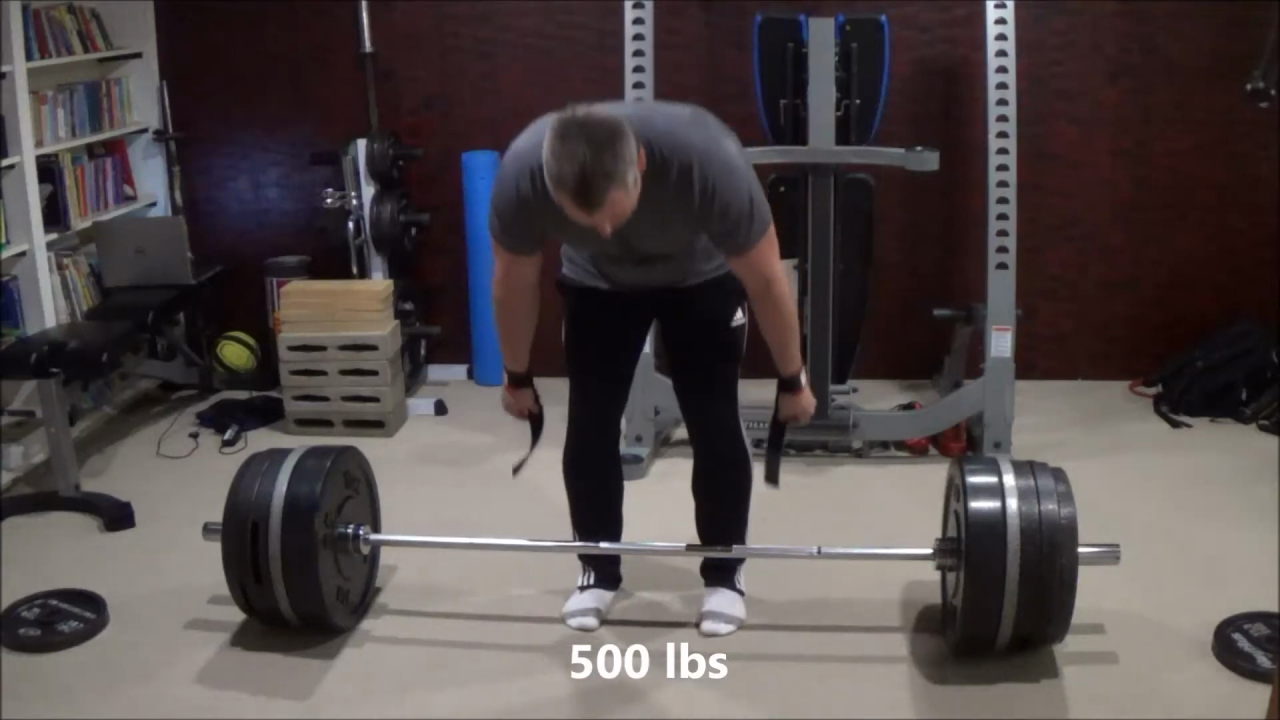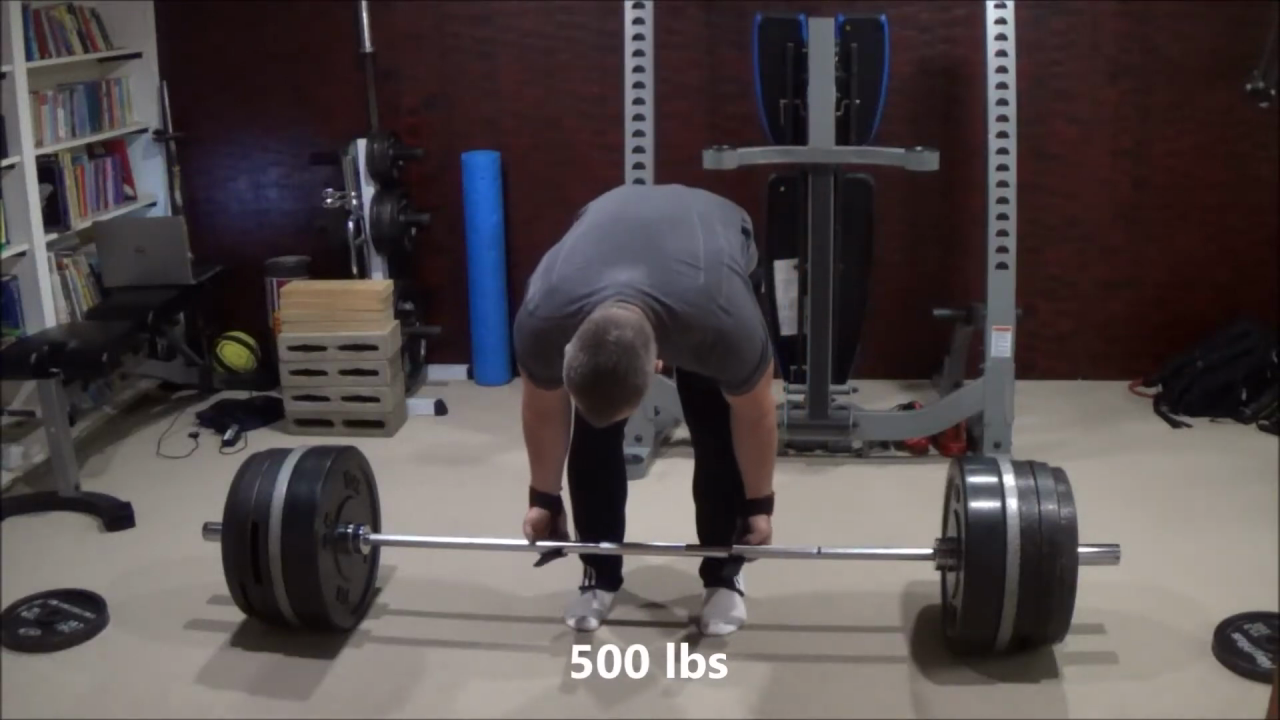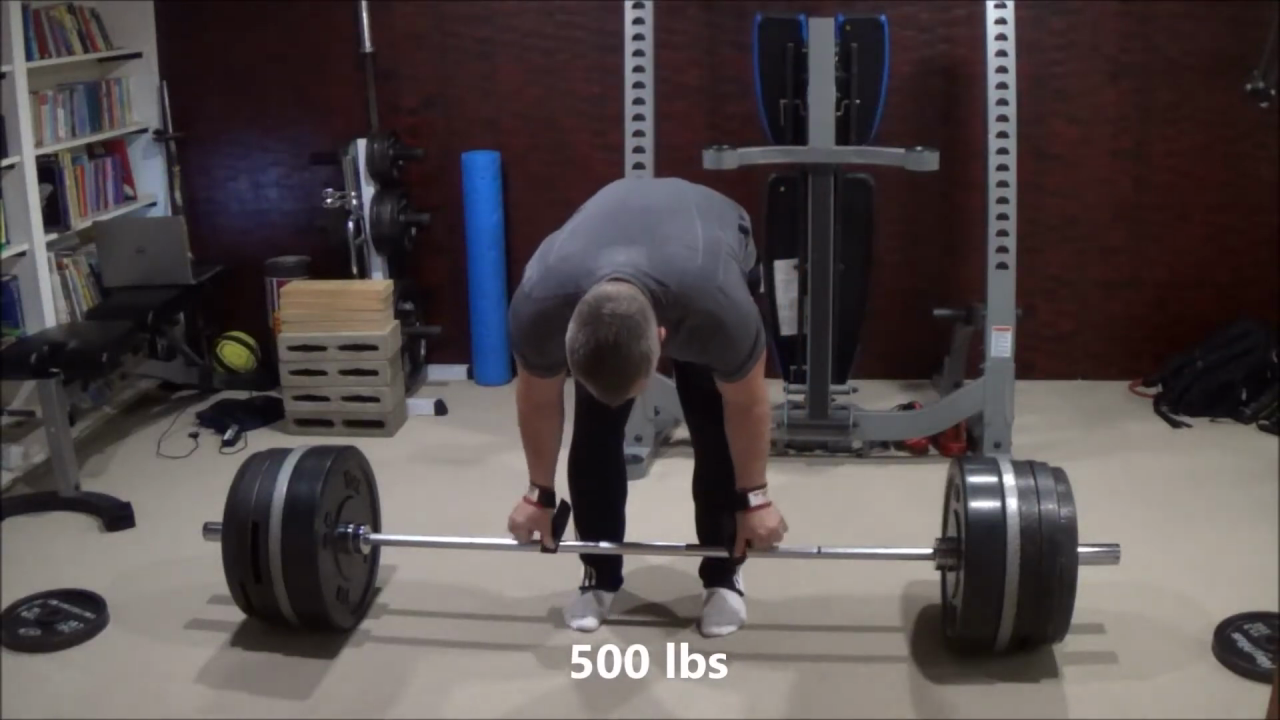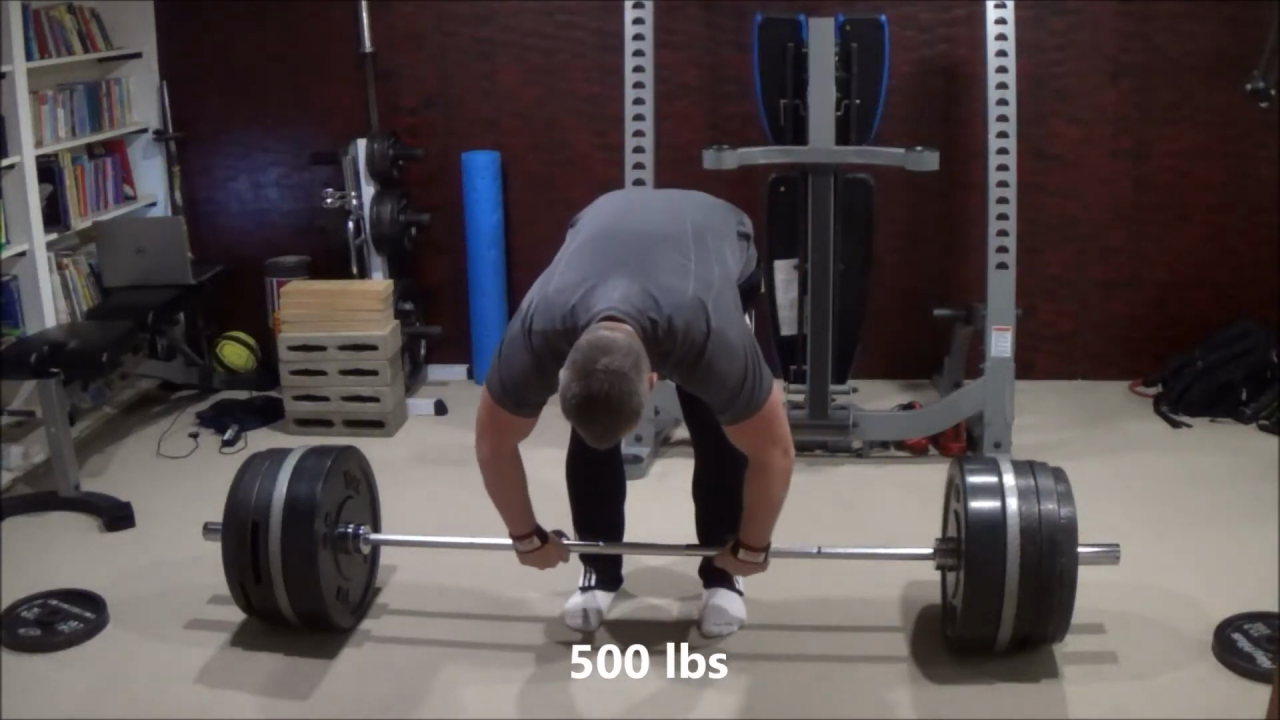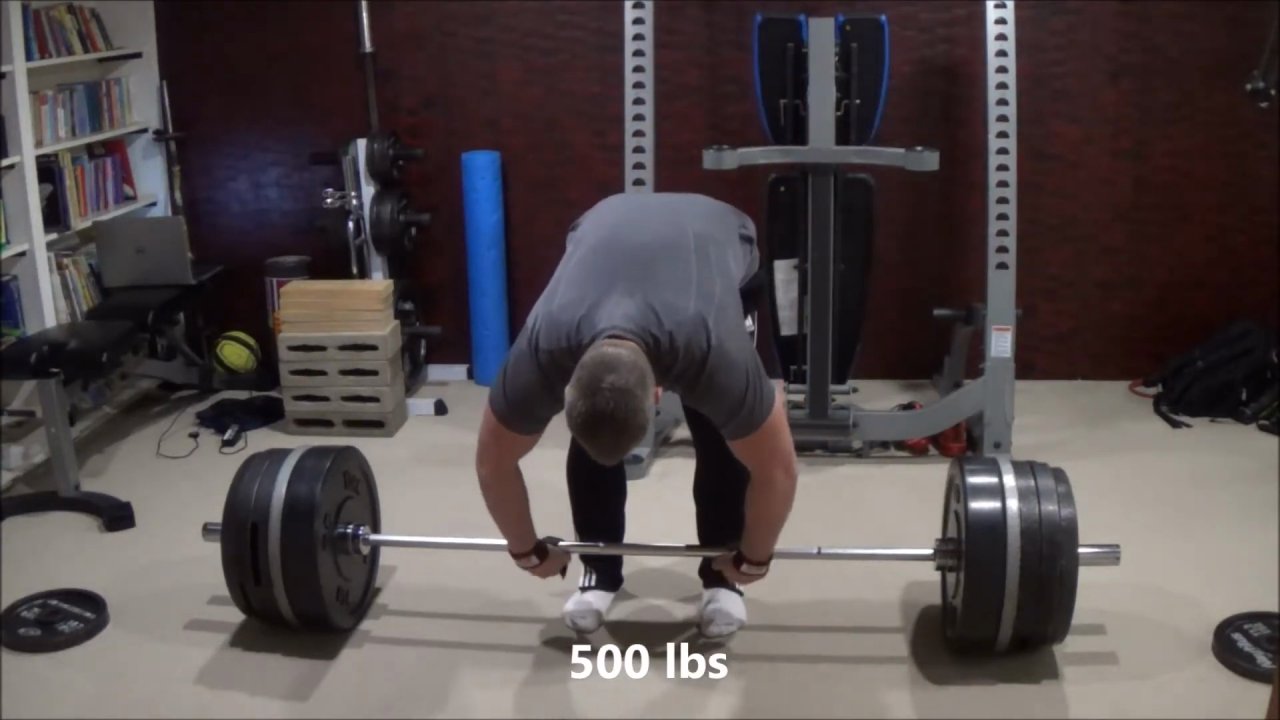
dt=1s
person 1, frame 1
left shoulder: (708, 161)
right shoulder: (521, 179)
left elbow: (765, 278)
right elbow: (513, 285)
left wrist: (792, 379)
right wrist: (517, 378)
left hip: (702, 278)
right hip: (595, 285)
left knee: (715, 425)
right knee: (591, 423)
left ankle: (724, 574)
right ankle: (598, 571)
person 1, frame 2
left shoulder: (723, 321)
right shoulder: (542, 320)
left elbow: (754, 415)
right elbow: (544, 411)
left wrist: (759, 503)
right wrist: (544, 498)
left knee: (717, 431)
right knee: (591, 432)
left ankle: (722, 575)
right ankle: (600, 573)
person 1, frame 3
left shoulder: (719, 305)
right shoulder: (538, 305)
left elbow: (745, 406)
right elbow: (538, 399)
left wrist: (753, 498)
right wrist: (539, 493)
left knee: (715, 425)
right knee: (594, 428)
left ankle: (722, 574)
right ankle: (599, 572)
person 1, frame 4
left shoulder: (712, 341)
right shoulder: (536, 336)
left elbow: (772, 451)
right elbow: (495, 444)
left wrist: (750, 551)
right wrist: (528, 537)
left knee: (715, 429)
right knee: (588, 437)
left ankle: (721, 575)
right ankle: (599, 569)
person 1, frame 5
left shoulder: (716, 358)
right shoulder: (542, 356)
left elbow: (777, 470)
right elbow: (493, 463)
left wrist: (752, 559)
right wrist: (528, 552)
left knee: (720, 434)
right knee: (589, 441)
left ankle: (720, 575)
right ankle: (600, 569)
